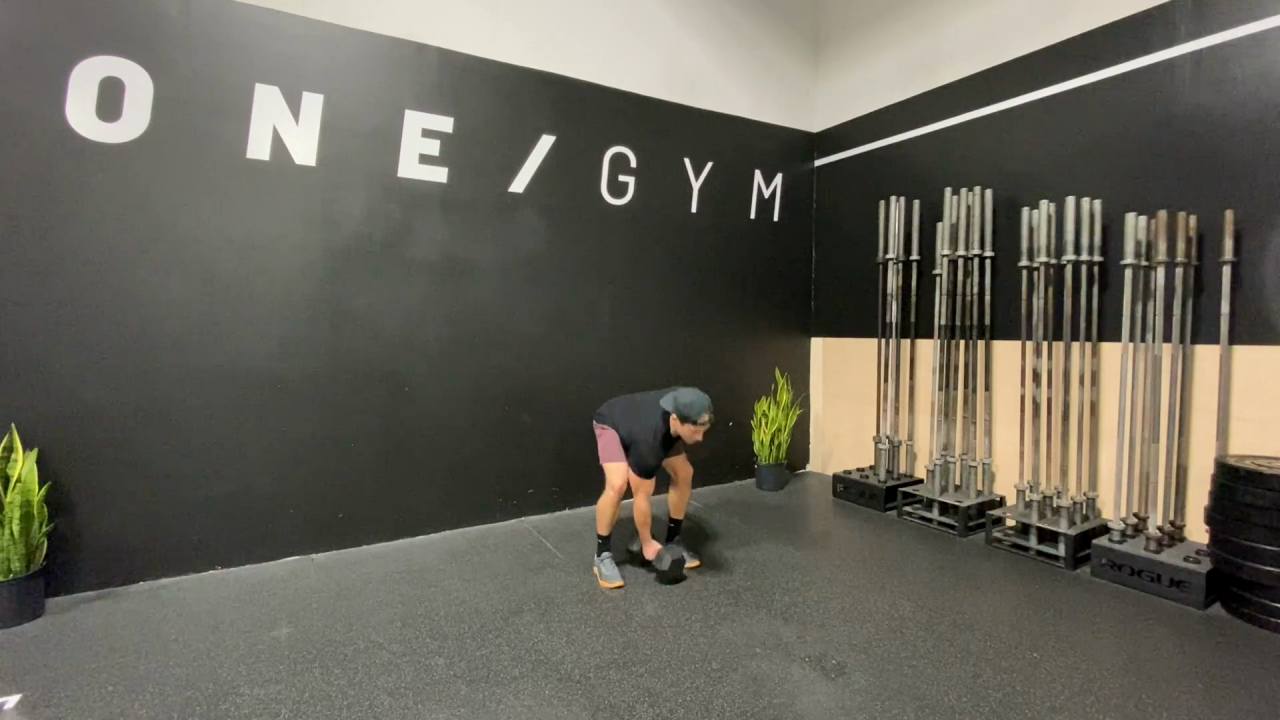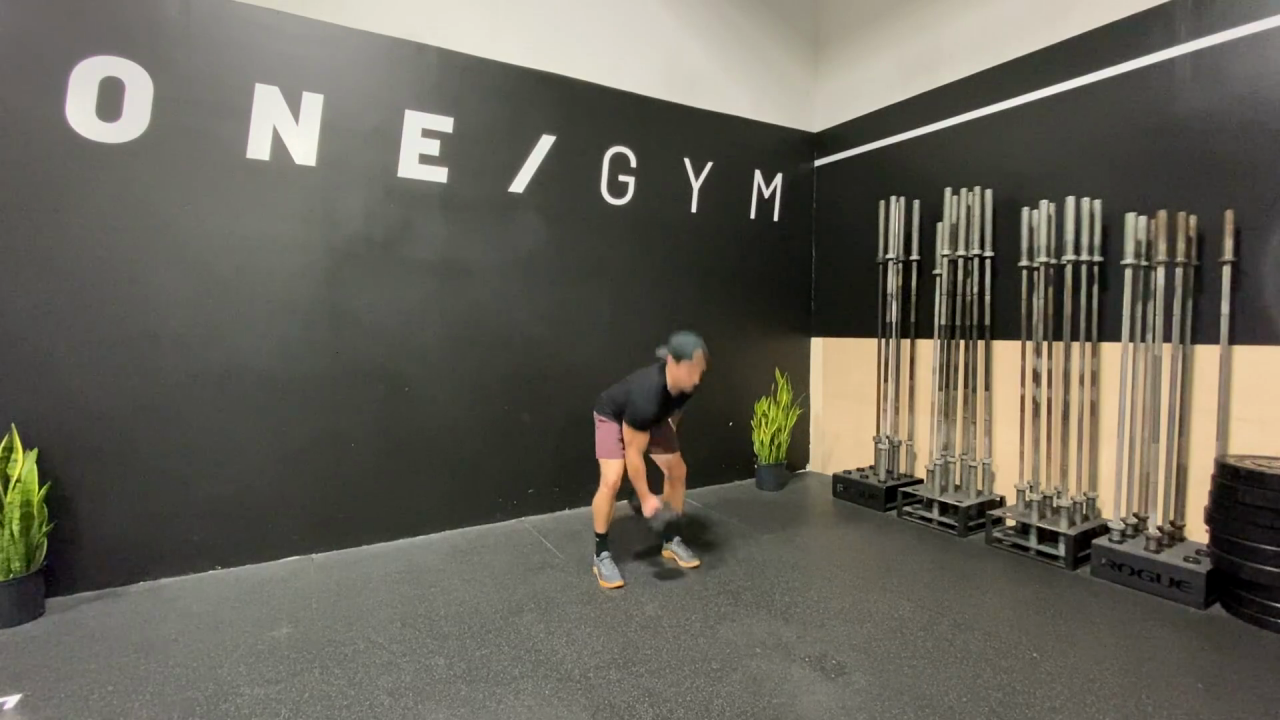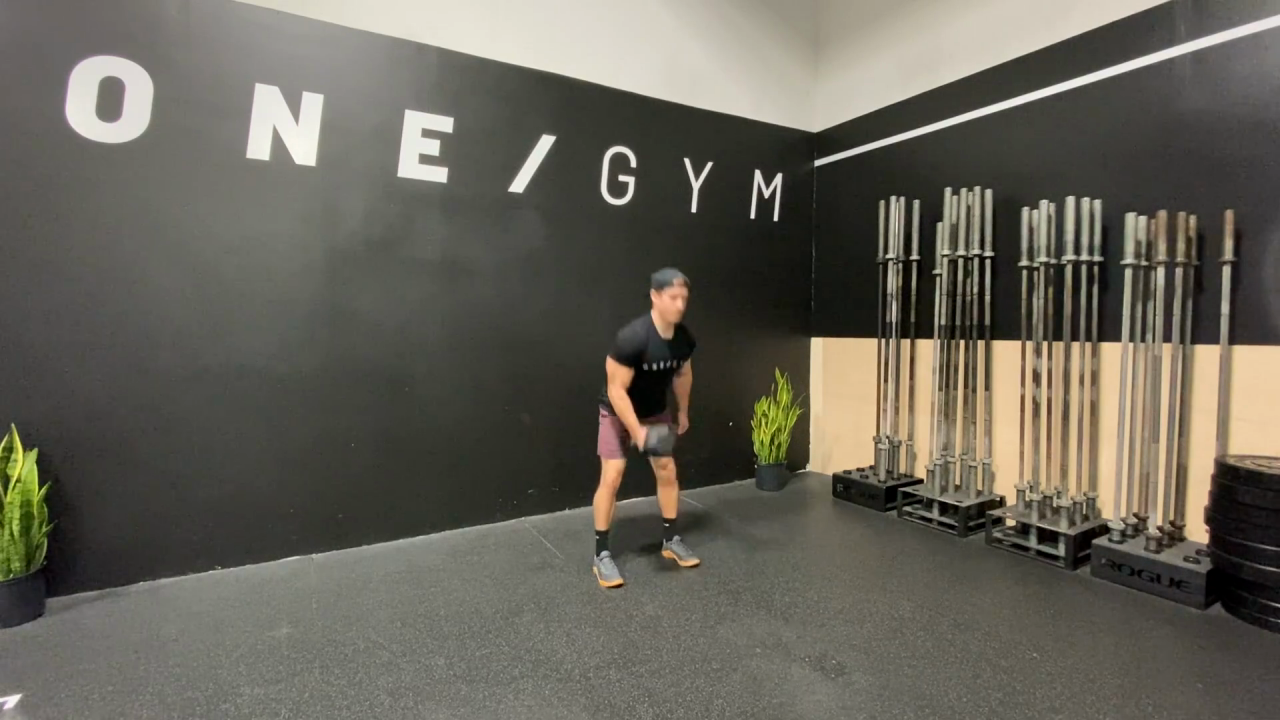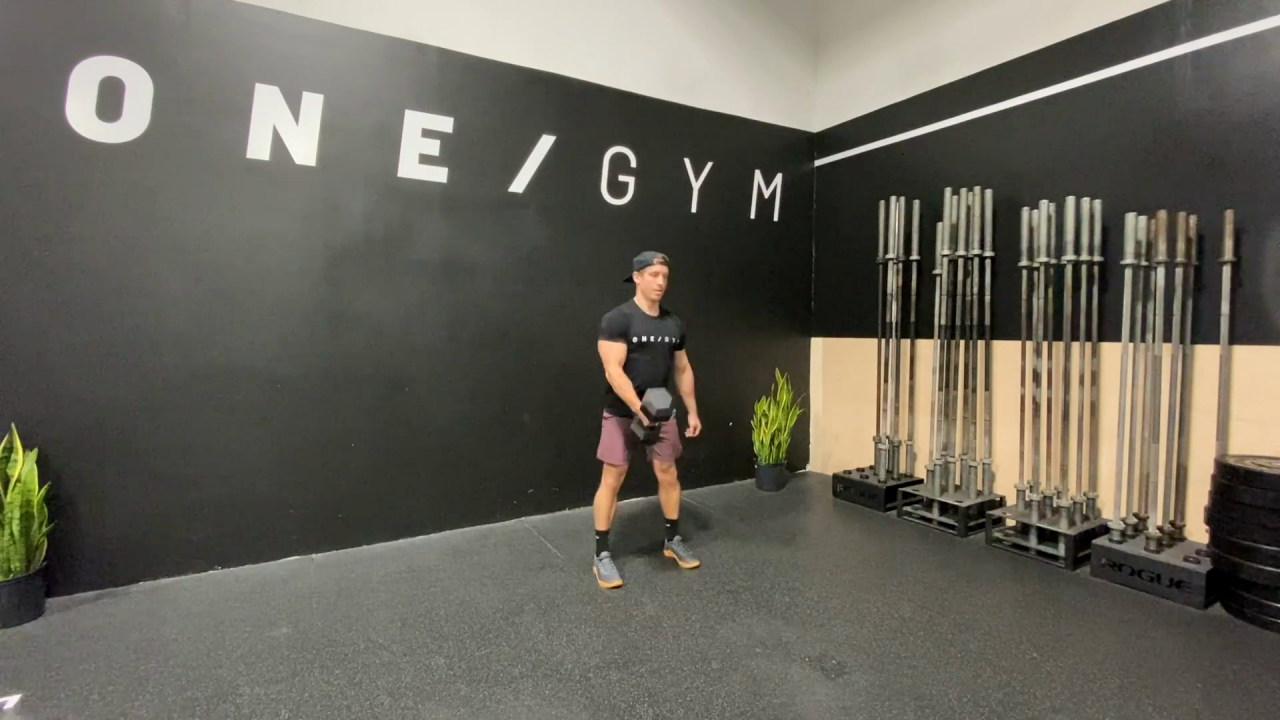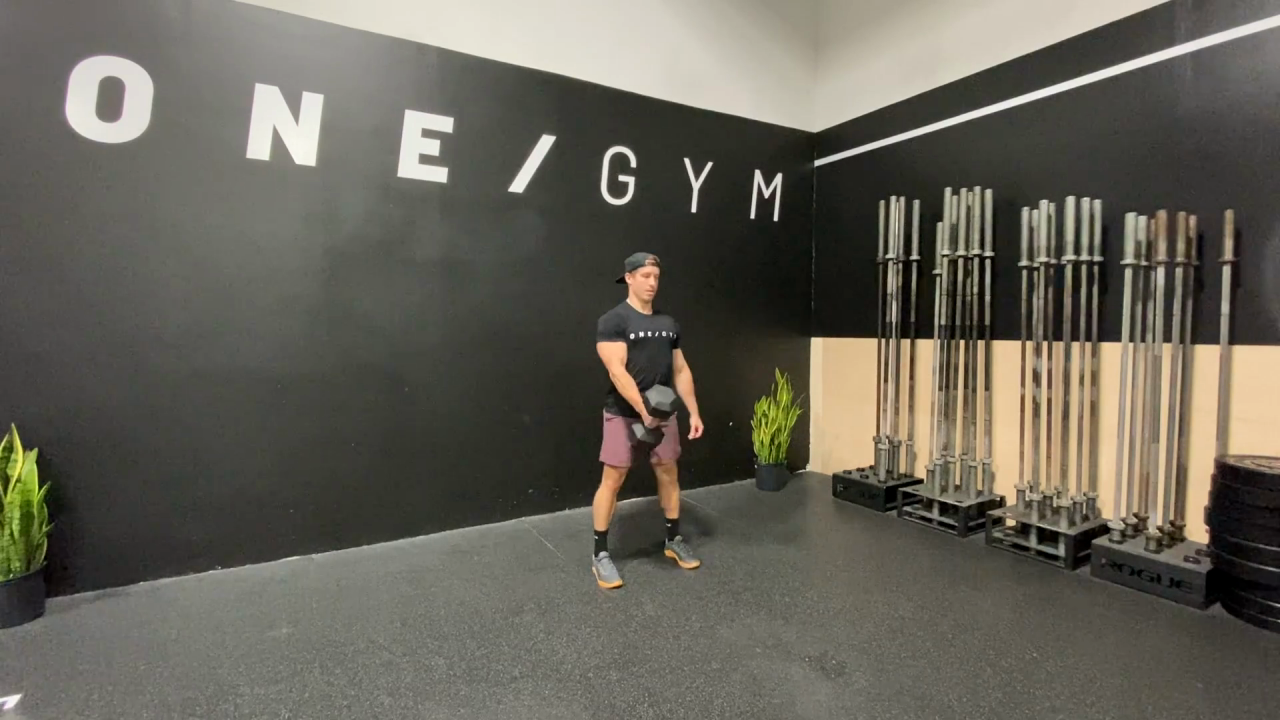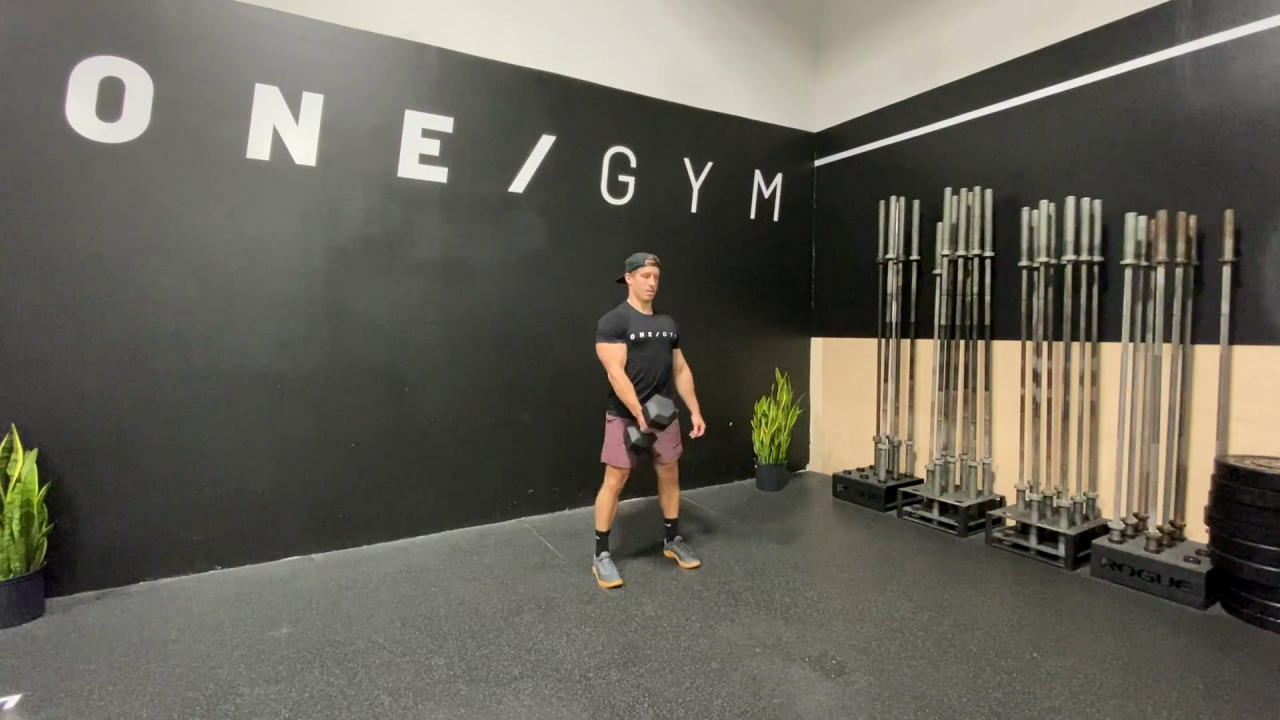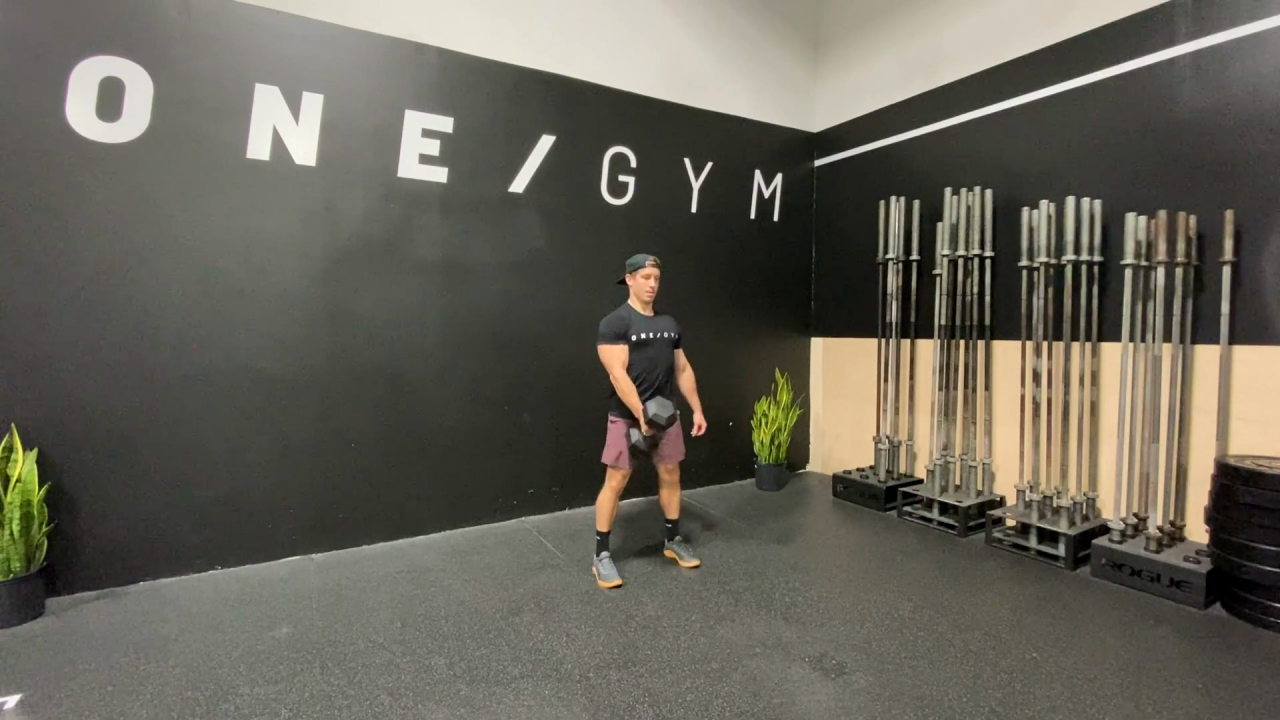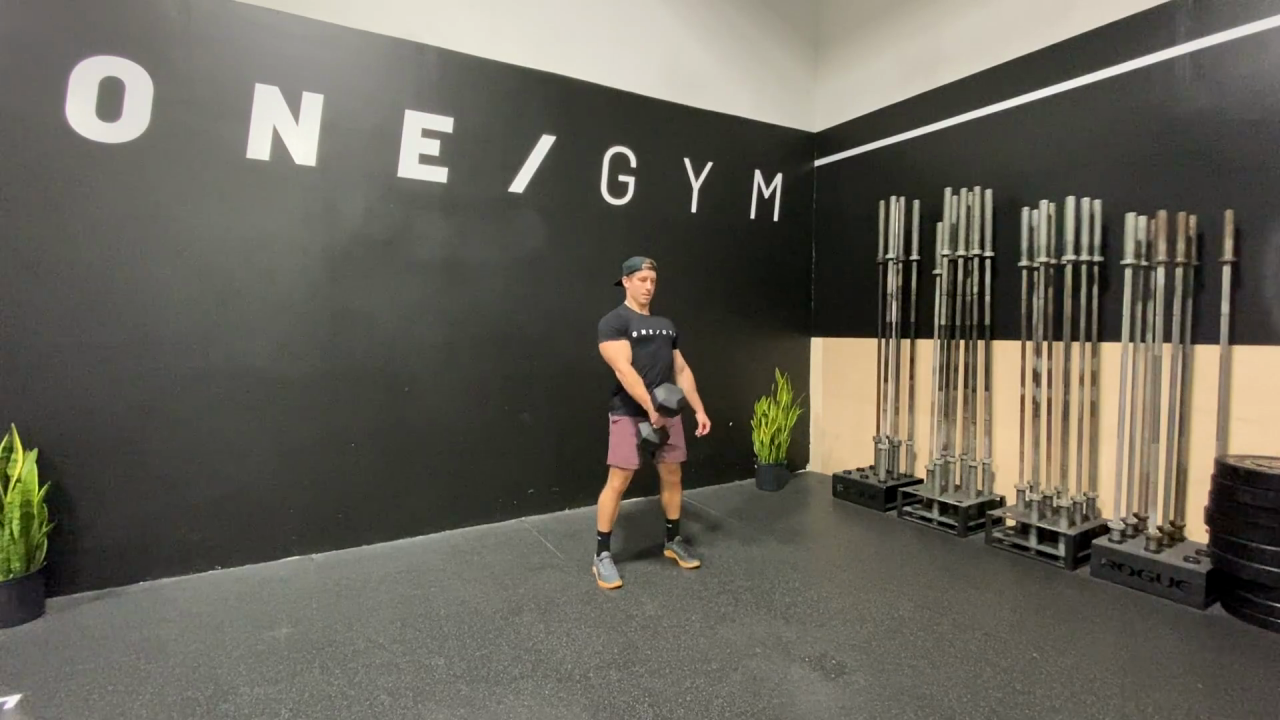
dt=0.2s
person 1, frame 1
left shoulder: (686, 405)
right shoulder: (648, 444)
right elbow: (641, 498)
right wrist: (647, 543)
left hip: (641, 416)
right hip: (612, 424)
left knee: (684, 474)
right knee: (618, 485)
left ankle: (673, 541)
right ankle: (602, 556)
person 1, frame 2
left shoulder: (686, 382)
right shoulder: (645, 395)
right elbow: (633, 455)
left wrist: (671, 421)
right wrist: (645, 499)
left hip: (652, 421)
right hip: (612, 417)
left knee: (677, 470)
right knee: (612, 479)
left ankle: (672, 540)
right ankle: (601, 555)
person 1, frame 3
left shoulder: (685, 338)
right shoulder: (632, 338)
left elbow: (683, 375)
right elbow: (616, 391)
left wrist: (682, 411)
right wrist: (638, 432)
left hip: (656, 411)
right hip: (617, 412)
left knee: (668, 472)
right knee: (612, 477)
left ankle: (671, 541)
right ankle: (601, 554)
person 1, frame 4
left shoulder: (675, 324)
right shoulder: (618, 319)
left elbow: (683, 370)
right elbow: (613, 370)
left wrist: (692, 411)
right wrist: (639, 409)
right hip: (621, 414)
left knee: (668, 475)
right knee: (612, 480)
left ankle: (673, 540)
right ankle: (602, 555)
person 1, frame 5
left shoulder: (668, 323)
right shoulder: (613, 321)
left elbow: (680, 370)
right elbow: (617, 371)
left wrist: (694, 412)
right wrist: (643, 410)
right hip: (624, 415)
left knee: (669, 476)
right knee: (613, 480)
left ankle: (673, 540)
right ankle: (600, 554)
person 1, frame 6
left shoulder: (668, 323)
right shoulder: (613, 322)
left elbow: (681, 370)
right elbow: (616, 373)
left wrist: (695, 411)
right wrist: (640, 415)
right hip: (625, 415)
left knee: (669, 475)
right knee: (615, 481)
left ankle: (673, 540)
right ankle: (601, 554)
person 1, frame 7
left shoulder: (669, 324)
right shoulder: (614, 323)
left elbow: (683, 369)
right elbow: (618, 374)
left wrist: (697, 409)
right wrist: (641, 416)
right hip: (627, 417)
left knee: (671, 476)
right knee: (616, 482)
left ankle: (673, 540)
right ankle: (601, 555)
person 1, frame 8
left shoulder: (665, 324)
right shoulder: (614, 322)
left elbow: (681, 369)
right elbow: (623, 369)
left wrist: (699, 409)
right wrist: (651, 408)
left hip: (667, 413)
right hip: (629, 415)
left knee: (672, 477)
right knee: (618, 482)
left ankle: (673, 540)
right ankle: (602, 555)
